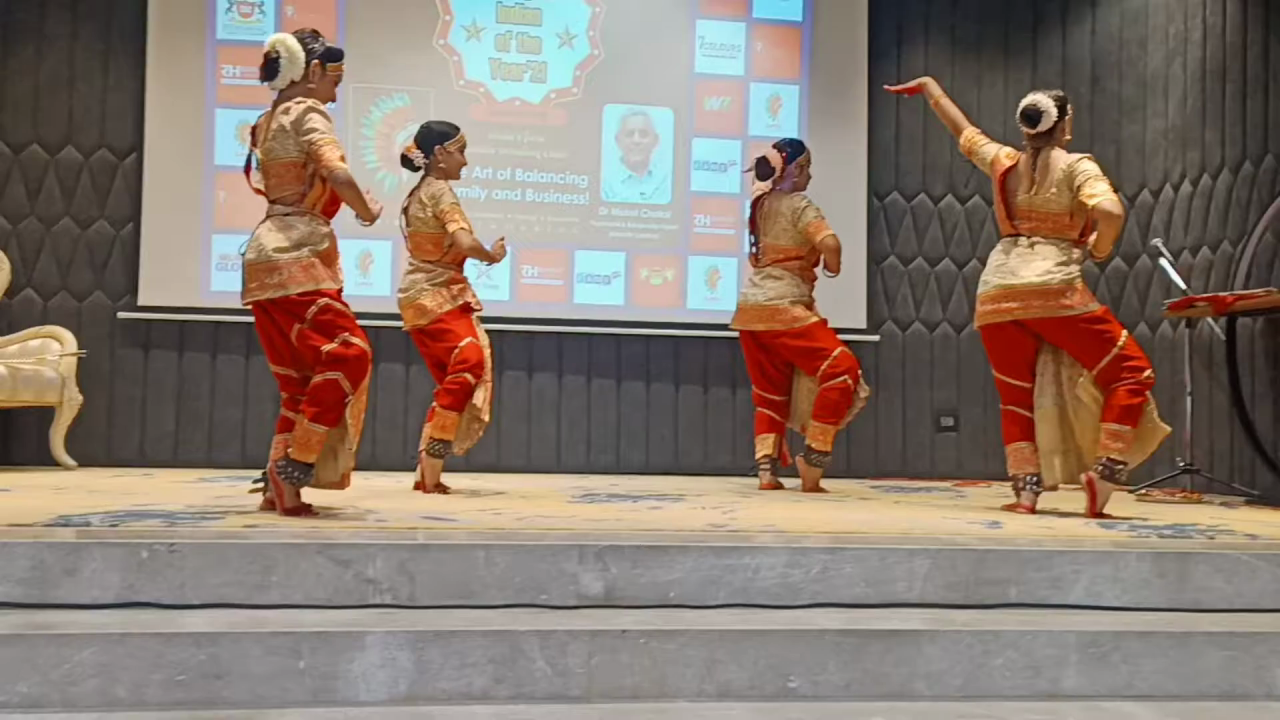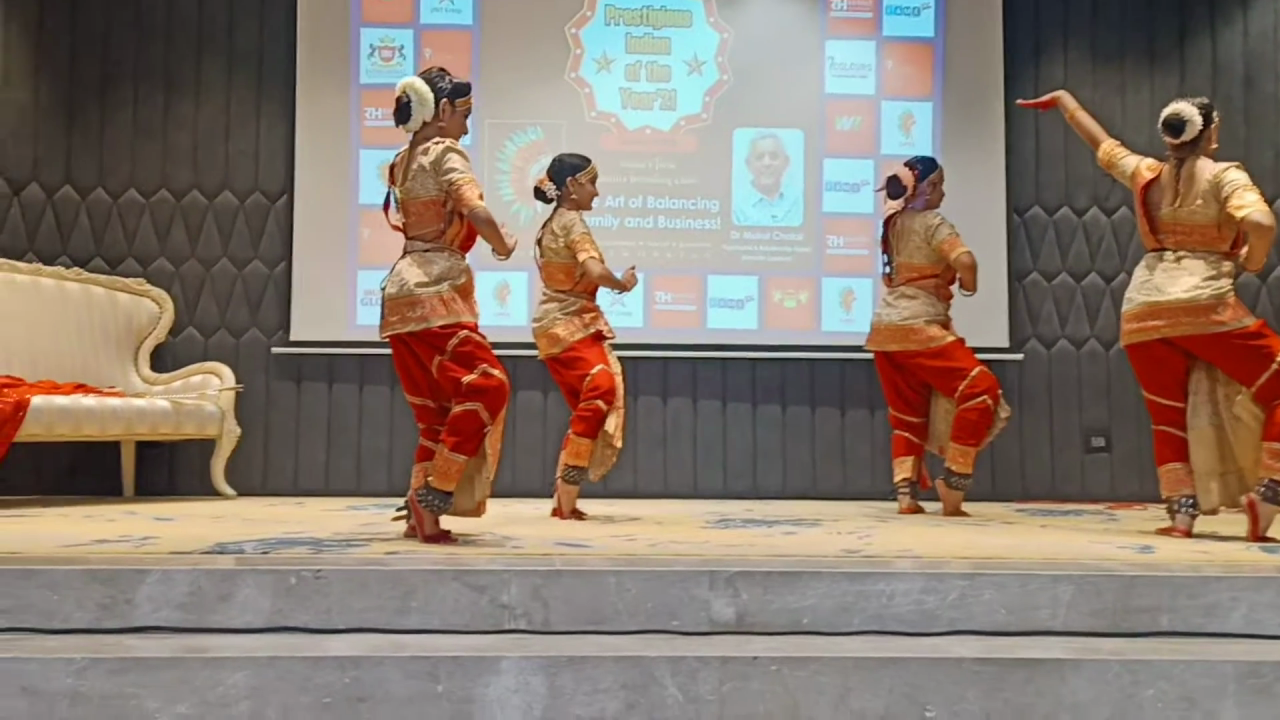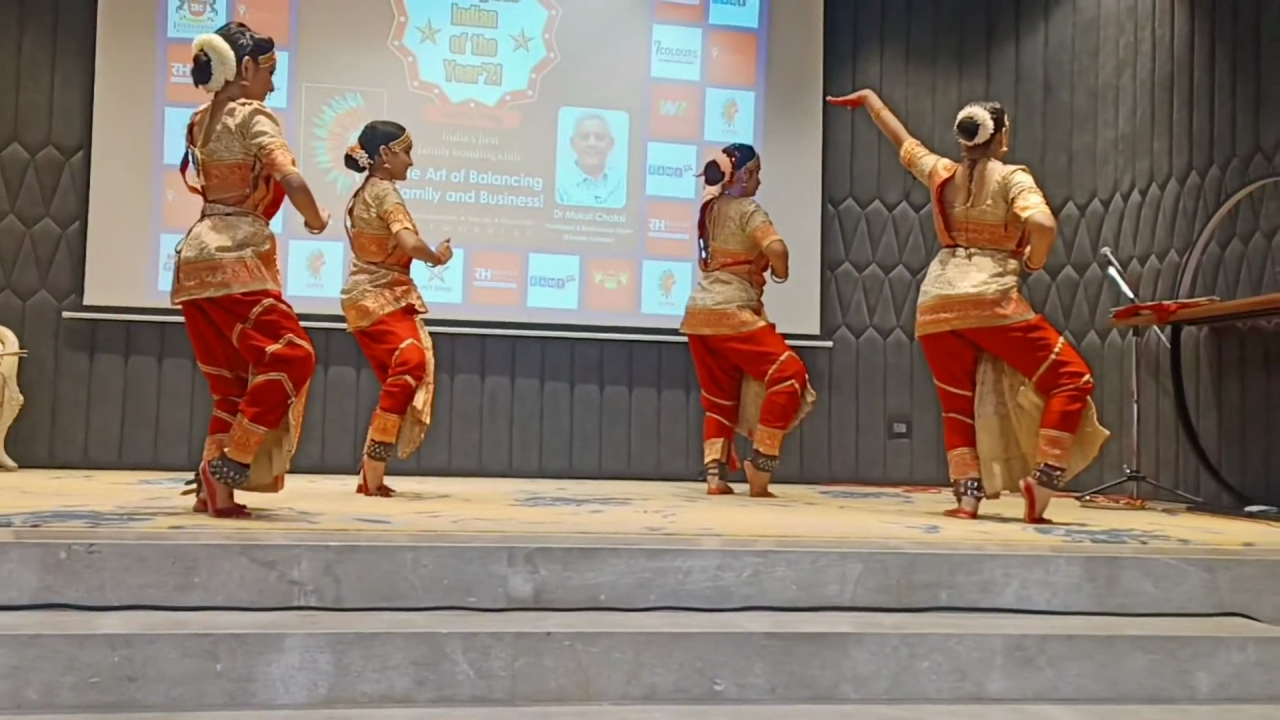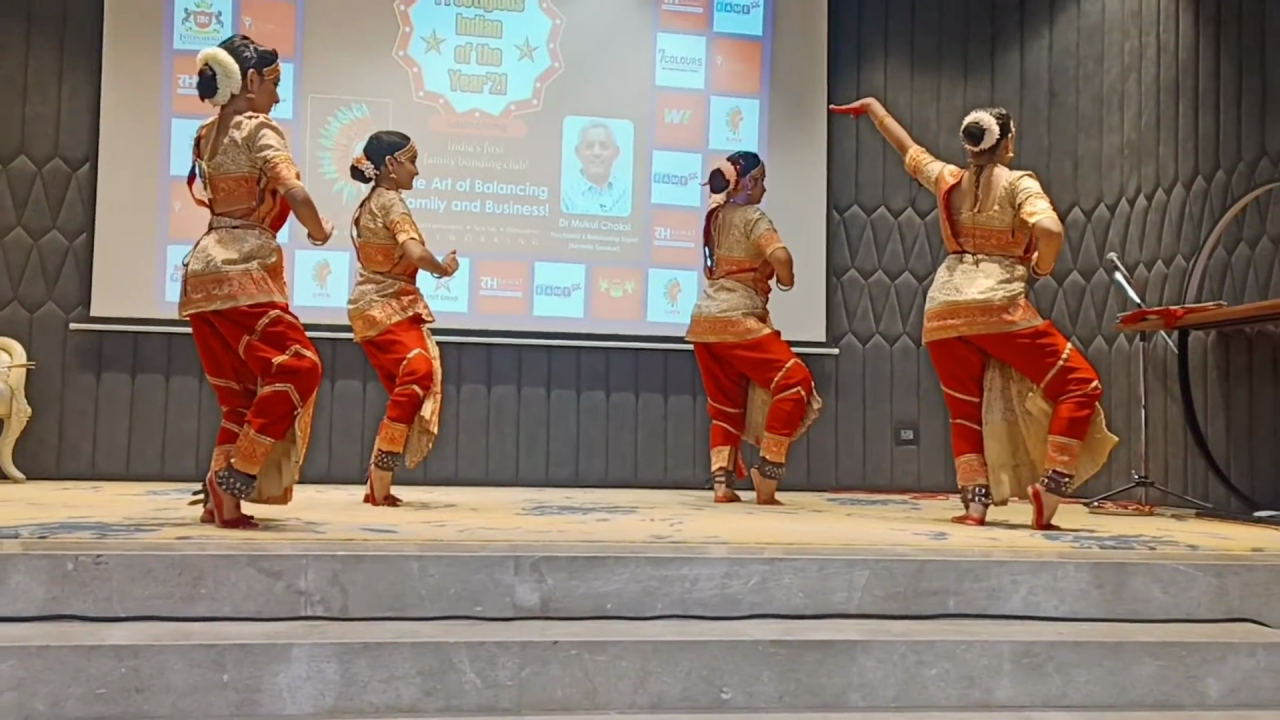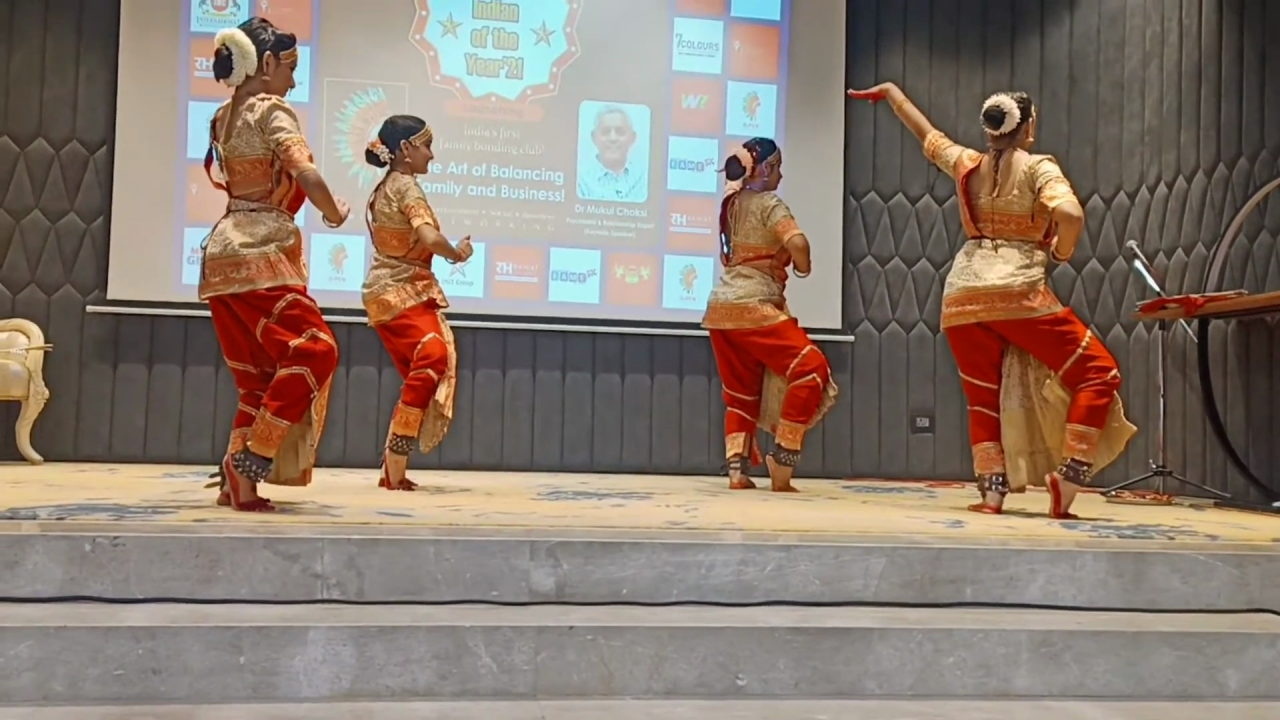
dt=1s
person 1, frame 1
left shoulder: (269, 121)
right shoulder: (308, 113)
right elbow: (336, 173)
right wrist: (368, 211)
left hip: (268, 255)
right hip: (296, 258)
left knee: (302, 375)
right knee: (347, 356)
left ankle: (279, 482)
right ankle: (291, 470)
person 1, frame 2
left shoulder: (404, 160)
right shoulder: (445, 153)
right elbow: (476, 212)
right wrist: (504, 246)
left hip: (404, 291)
right hip: (434, 293)
left knee: (438, 408)
right knee: (486, 387)
left ankle: (420, 510)
right ankle: (432, 497)
person 1, frame 3
left shoulder: (201, 120)
right shoulder: (253, 115)
right elbow: (291, 179)
right wrist: (316, 220)
left hip: (198, 256)
right hip: (235, 258)
left knee: (233, 380)
right knee: (291, 357)
left ankle: (212, 485)
right ankle: (226, 470)
person 1, frame 4
left shoulder: (207, 134)
right shoulder: (259, 128)
right elbow: (295, 193)
right wrist: (319, 231)
left hip: (205, 270)
right hip: (242, 271)
left knee: (242, 391)
right knee: (298, 368)
left ankle: (220, 498)
right ankle: (231, 480)
person 1, frame 5
left shoulder: (224, 116)
right shoulder: (272, 110)
right elbow: (306, 174)
right wrist: (334, 213)
left hip: (224, 253)
right hip: (260, 255)
left knee: (259, 374)
right knee: (314, 351)
left ankle: (238, 480)
right ankle: (247, 464)
person 2, frame 1
left shoulder: (1002, 162)
right shoulder: (1077, 166)
left elbow: (962, 129)
right elbow: (1112, 212)
left wrist: (928, 85)
right wrist: (1100, 249)
left hip: (996, 294)
right hip: (1054, 290)
left knee: (1016, 397)
right knee: (1132, 373)
left ankle: (1026, 490)
right ankle: (1104, 472)
person 2, frame 2
left shoulder: (1144, 173)
right shoulder: (1224, 176)
left elbow: (1100, 141)
left wrist: (1063, 98)
left hip: (1142, 311)
right hip: (1203, 306)
left knee: (1168, 417)
left ankle: (1181, 513)
person 2, frame 3
left shoulder: (940, 173)
right shoulder: (1011, 177)
left elbow: (901, 138)
right elbow: (1043, 225)
left wrist: (868, 97)
right wrist: (1033, 261)
left hip: (936, 302)
right hip: (991, 300)
left knee: (958, 404)
right knee: (1071, 379)
left ankle: (967, 496)
right ankle: (1042, 478)
person 2, frame 4
left shoulder: (947, 179)
right shoulder: (1018, 183)
left elbow: (906, 146)
right elbow: (1051, 230)
left wrist: (873, 105)
right wrist: (1041, 267)
left hip: (944, 309)
right hip: (998, 306)
left knee: (966, 410)
right knee: (1080, 386)
left ankle: (975, 504)
right ankle: (1050, 486)
person 2, frame 5
left shoulder: (965, 164)
right shoulder: (1039, 167)
left elbow: (924, 131)
right elbow: (1071, 214)
left wrist: (891, 91)
right wrist: (1062, 252)
left hip: (962, 297)
right hip: (1018, 293)
left knee: (983, 397)
right knee: (1098, 375)
left ankle: (991, 492)
right ankle: (1067, 474)
person 3, frame 1
left shoulder: (417, 193)
right shoulder: (440, 191)
right elbow: (466, 243)
right wrist: (492, 255)
left hip: (423, 297)
right hip: (436, 297)
left knee: (453, 377)
right knee: (468, 363)
left ankle: (427, 470)
right ankle: (431, 469)
person 3, frame 2
left shoulder: (552, 224)
right shoulder: (572, 222)
right elbow: (596, 272)
right wrist: (623, 284)
left hip: (557, 325)
right hip: (570, 326)
left knee: (588, 403)
right knee: (601, 390)
left ankle: (564, 496)
right ankle: (567, 495)
person 3, frame 3
left shoulder: (363, 193)
right shoulder: (385, 192)
left elbow: (387, 246)
right elbow: (410, 243)
left wrist: (429, 255)
right wrist: (437, 257)
left hip: (368, 297)
right hip: (381, 299)
left knee: (401, 375)
right knee: (410, 364)
left ankle: (372, 472)
right ankle: (372, 471)
person 3, frame 4
left shoulder: (368, 204)
right shoulder: (392, 202)
right elbow: (417, 253)
right wrist: (443, 269)
left hip: (374, 307)
right hip: (388, 309)
left knee: (407, 385)
right knee: (418, 374)
left ankle: (379, 482)
right ankle: (380, 480)
person 3, frame 5
left shoulder: (383, 188)
right shoulder: (407, 186)
right elbow: (431, 238)
left wrist: (449, 251)
right wrist: (457, 254)
left hip: (388, 292)
right hip: (402, 293)
left knee: (421, 370)
right knee: (432, 357)
left ankle: (394, 466)
right ankle: (395, 465)
person 4, frame 1
left shoulder: (761, 204)
right shoulder: (799, 204)
right elbow: (830, 243)
right wrist: (833, 266)
left hip: (750, 308)
right hip: (784, 307)
left knee: (770, 391)
right knee: (842, 371)
left ankle: (767, 471)
right ankle: (812, 463)
person 4, frame 2
left shoulder: (894, 222)
right shoulder: (932, 222)
right elbow: (965, 261)
right wrist: (969, 285)
left hip: (885, 327)
right hip: (919, 327)
left knee: (907, 414)
right knee: (982, 390)
left ankle: (906, 495)
right ankle: (952, 488)
person 4, frame 3
left shoulder: (711, 208)
right shoulder: (747, 209)
right elbow: (777, 248)
right wrist: (781, 272)
left hip: (699, 312)
right hip: (733, 312)
left knee: (720, 396)
right knee: (789, 375)
left ankle: (715, 475)
right ankle: (760, 468)
person 4, frame 4
left shoulder: (716, 216)
right shoulder: (752, 217)
right elbow: (780, 256)
right wrist: (786, 279)
left hip: (705, 321)
right hip: (738, 320)
left knee: (726, 404)
right knee: (795, 383)
left ankle: (722, 484)
right ankle: (766, 478)
person 4, frame 5
left shoulder: (733, 203)
right shoulder: (769, 203)
right elbow: (797, 242)
right wrist: (803, 266)
left hip: (721, 306)
right hip: (754, 306)
left knee: (741, 391)
right knee: (811, 369)
left ankle: (737, 471)
right ankle: (781, 466)
